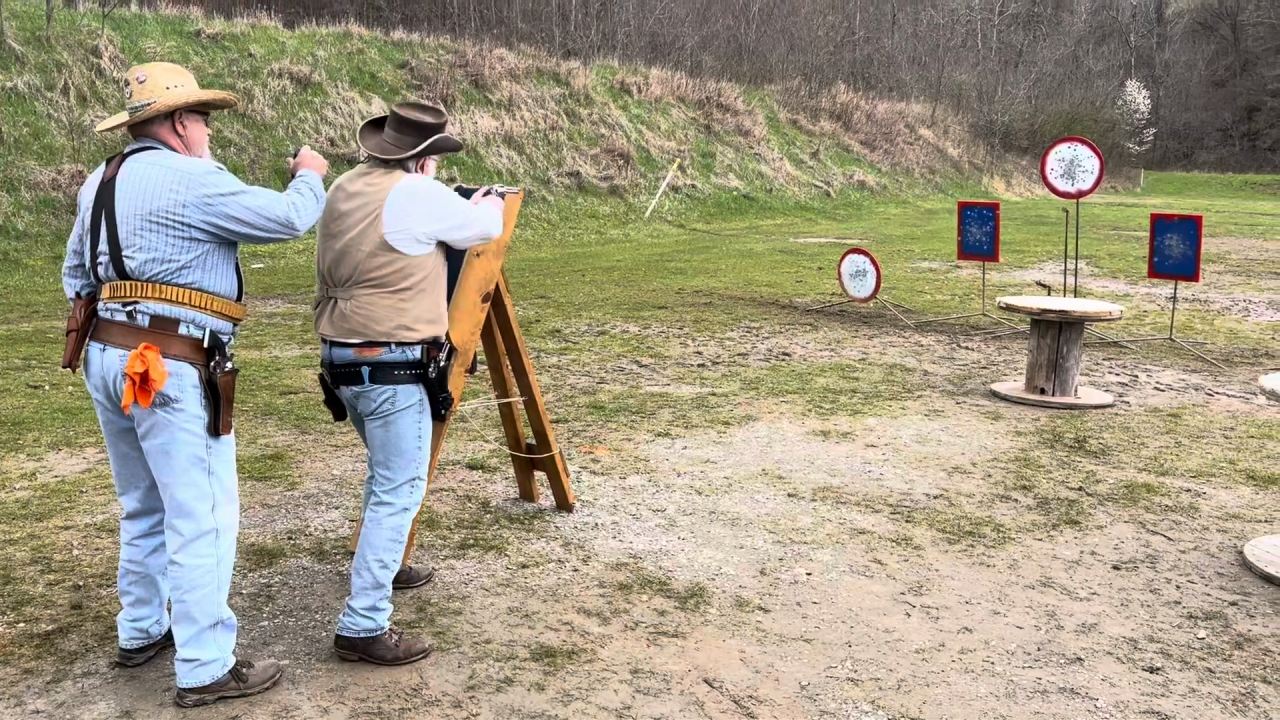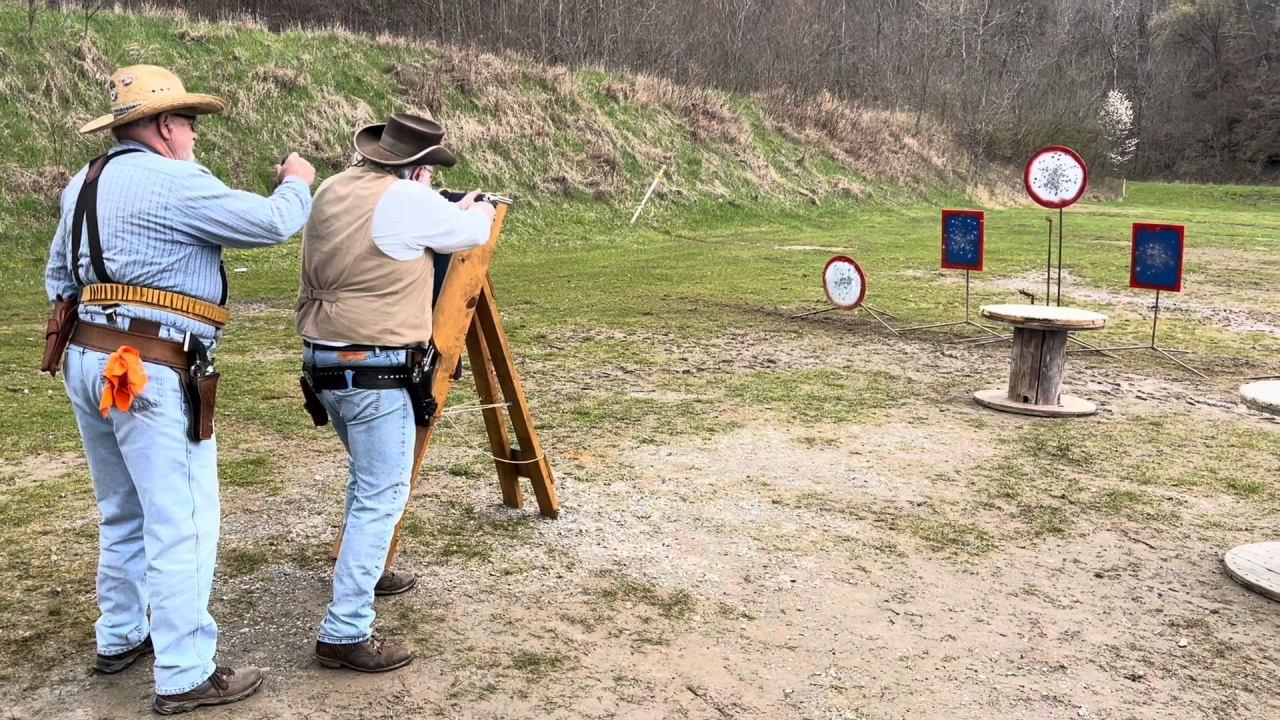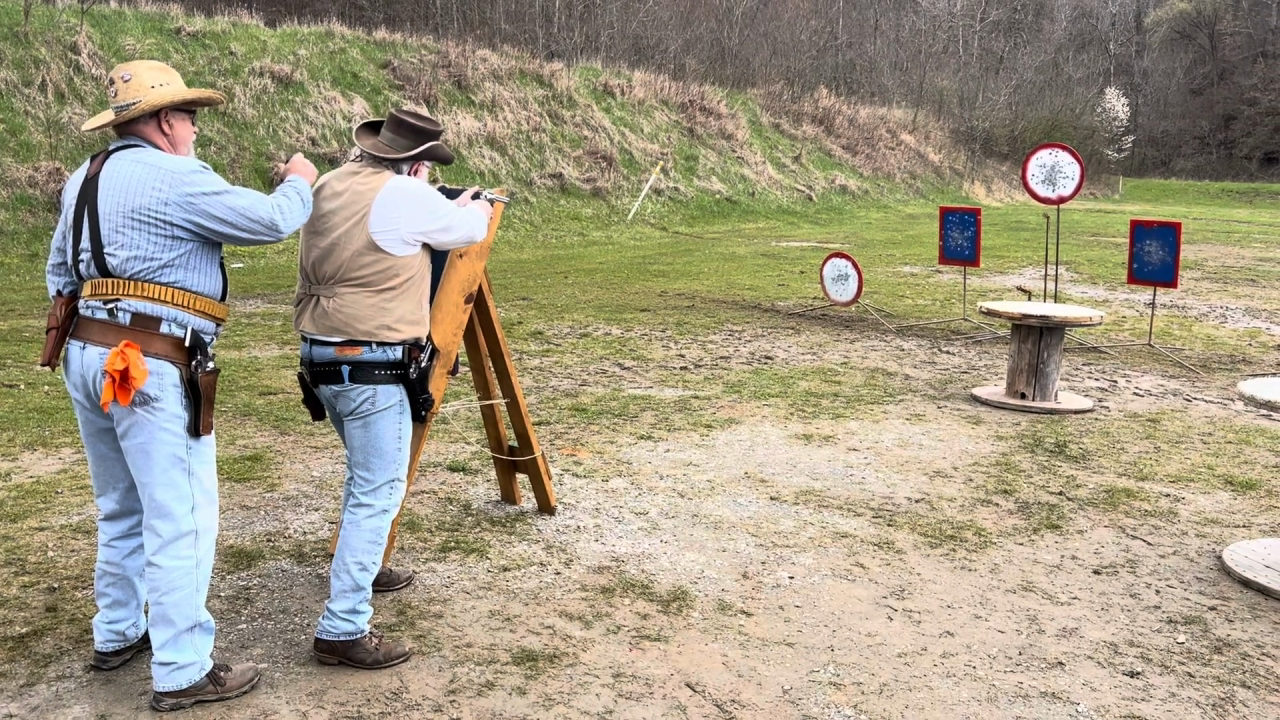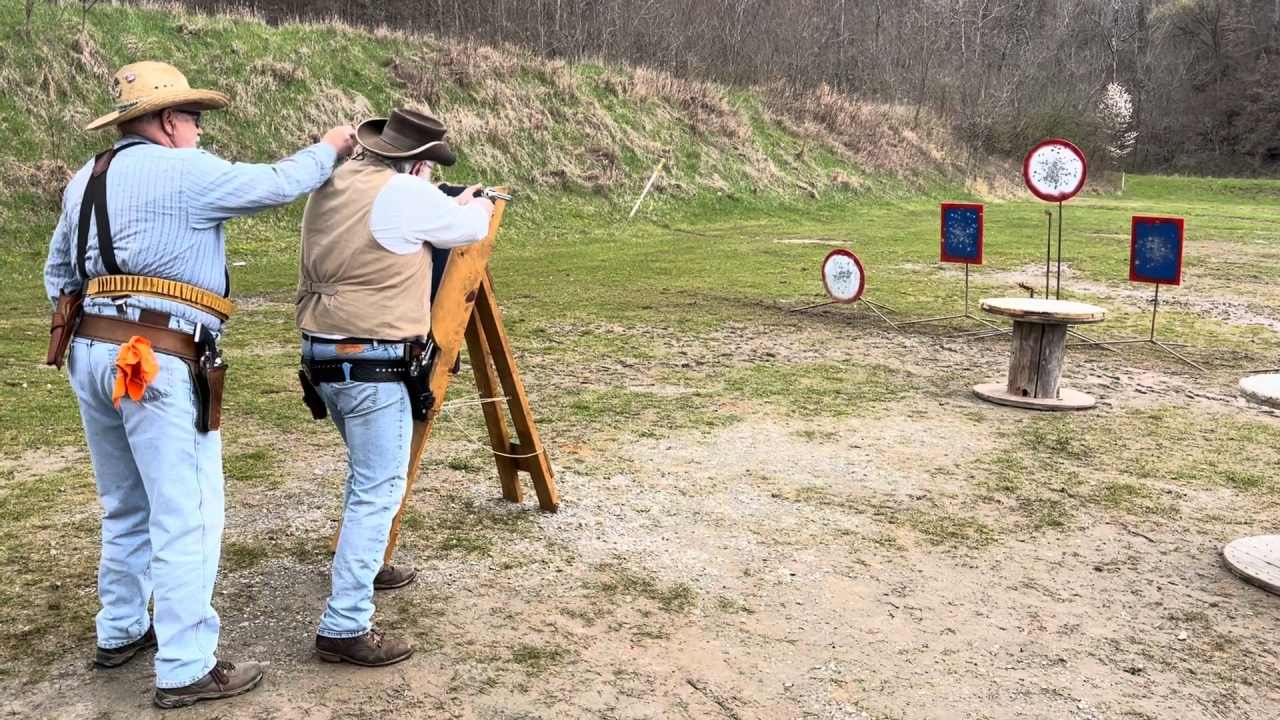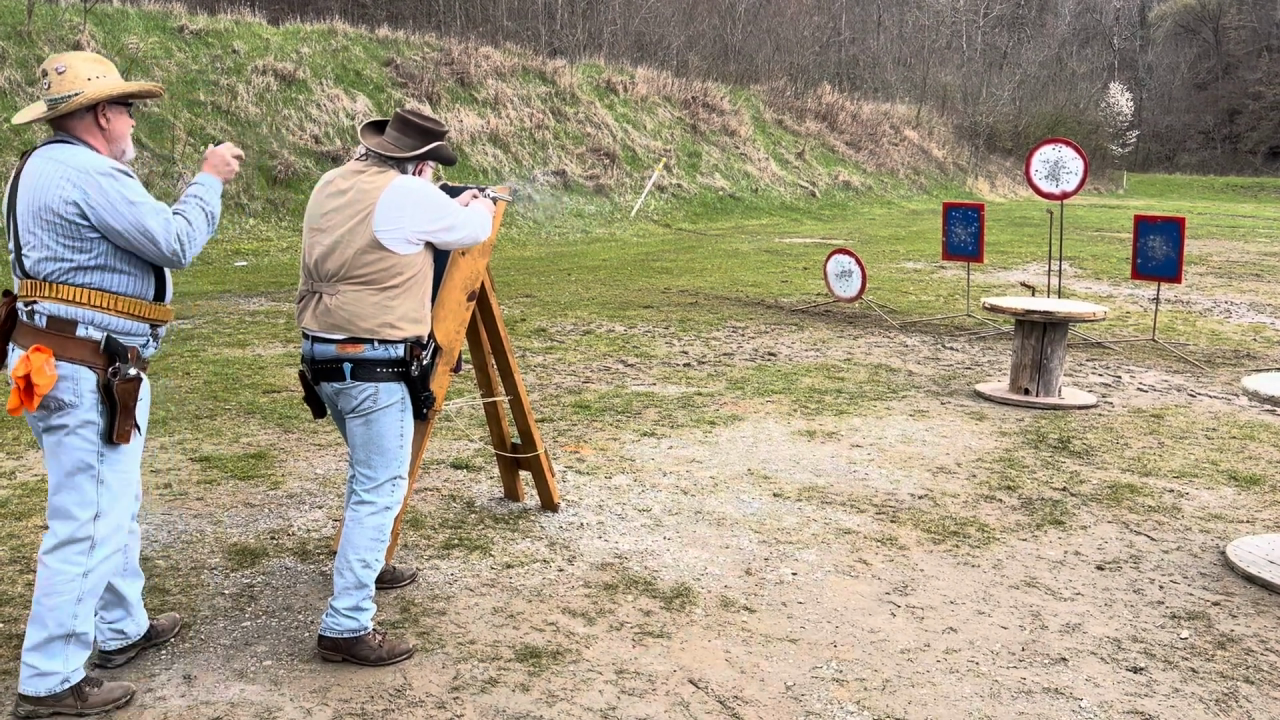
dt=1s
person 1, frame 1
left shoulder: (99, 182)
right shoulder: (190, 179)
left elbow: (77, 272)
right elbow: (289, 218)
right wrist: (309, 176)
left hip: (106, 356)
right hip: (170, 365)
left knee: (143, 507)
right knee: (201, 517)
left ankle: (140, 631)
right ankle: (204, 669)
person 1, frame 2
left shoulder: (82, 184)
right shoulder: (173, 182)
left elbow: (60, 275)
right elbow: (272, 223)
right wrist: (297, 183)
left hip: (87, 359)
right hip: (151, 370)
left knee: (123, 513)
right knee: (181, 523)
left ankle: (119, 637)
person 1, frame 3
left shoulder: (82, 180)
right shoulder: (173, 179)
left elbow: (59, 271)
right elbow: (272, 220)
right wrist: (299, 182)
left hip: (87, 355)
right hip: (151, 365)
left knee: (122, 509)
right knee: (181, 518)
left ankle: (116, 633)
right ankle: (181, 674)
person 1, frame 4
left shoulder: (84, 180)
right shoulder: (183, 171)
left elbow: (59, 273)
right elbow: (279, 184)
right wrist: (328, 148)
left hip: (91, 352)
right hip: (159, 361)
left knee: (126, 506)
right knee: (186, 515)
left ankle: (120, 631)
right ankle: (185, 670)
person 1, frame 5
right shoulder: (89, 176)
right elbow: (177, 243)
right wrist: (211, 179)
right hip: (87, 371)
left knee: (109, 508)
right knee: (86, 527)
left ankle: (121, 629)
person 2, frame 1
left shoulder: (344, 189)
right shoulder: (415, 193)
right elbow: (484, 226)
left wrist: (465, 206)
right wrist: (491, 204)
left hip: (343, 360)
right hip: (390, 366)
left knee: (385, 474)
right knee: (398, 491)
left ankle: (381, 567)
right ankle: (362, 626)
person 2, frame 2
left shoulder: (331, 192)
right shoulder: (407, 200)
right elbow: (470, 234)
left wrist: (453, 209)
right wrist: (480, 210)
left hip: (325, 365)
right hip: (374, 372)
left knee: (367, 479)
right knee: (380, 497)
left ankle: (365, 572)
right ankle: (345, 632)
person 2, frame 3
left shoulder: (328, 186)
right shoulder: (404, 195)
right elbow: (467, 230)
left wrist: (450, 206)
right wrist: (478, 208)
left hip: (322, 359)
right hip: (371, 366)
left knee: (365, 475)
right knee: (377, 493)
left ankle: (362, 568)
right ankle: (342, 629)
person 2, frame 4
left shoulder: (330, 185)
right shoulder: (405, 194)
right elbow: (468, 229)
left wrist: (452, 203)
right wrist: (479, 206)
left hip: (324, 357)
right hip: (372, 364)
left knee: (367, 473)
right knee: (378, 491)
left ankle: (363, 566)
right ankle: (344, 627)
person 2, frame 5
left shoulder: (331, 185)
right shoulder: (407, 195)
right elbow: (470, 230)
left wrist: (452, 205)
right wrist: (481, 207)
left hip: (324, 356)
right hip: (372, 365)
left knee: (367, 473)
right knee: (379, 490)
left ankle: (365, 565)
right ankle: (346, 626)
